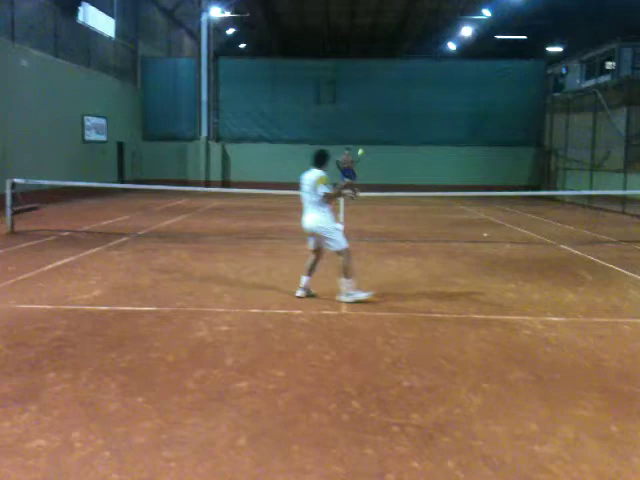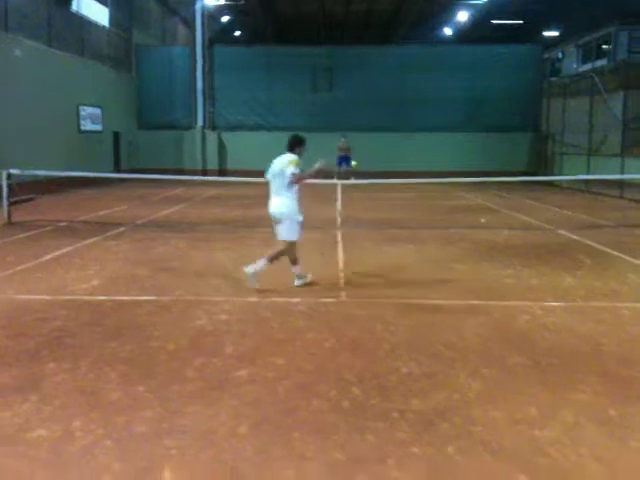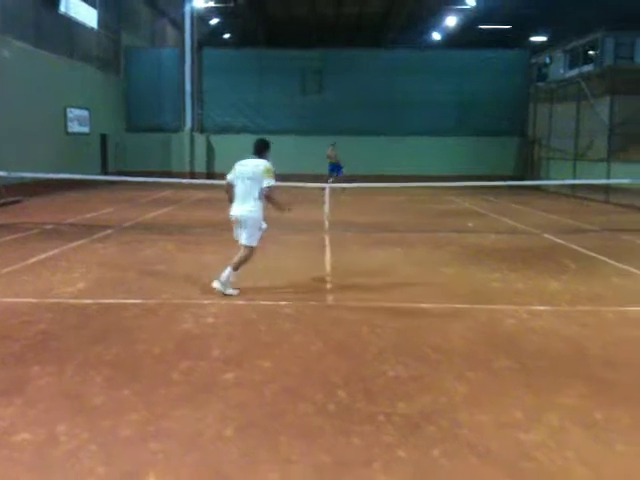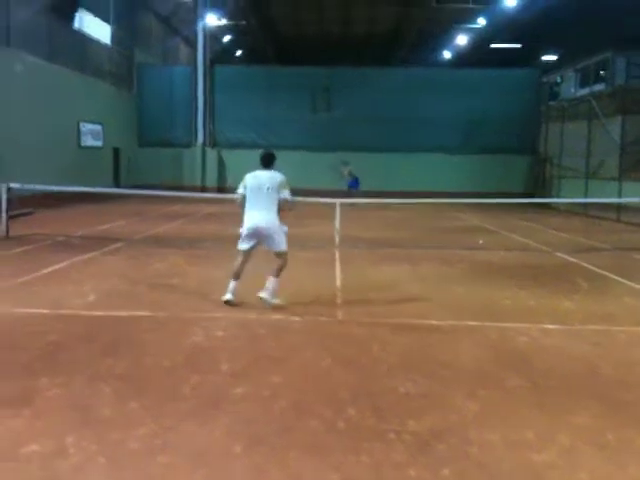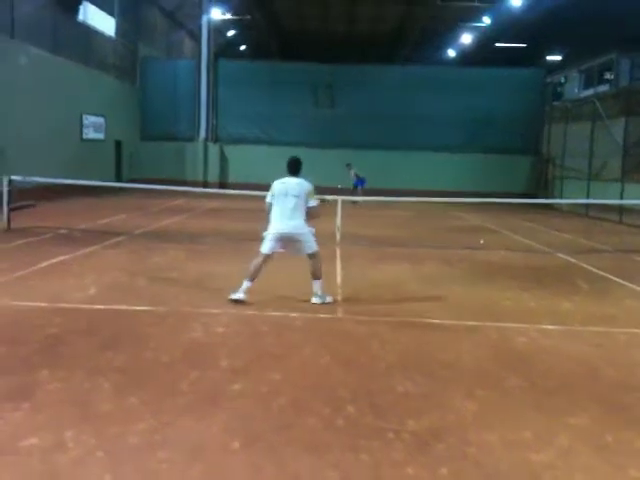
dt=0.3s
person 1, frame 1
left shoulder: (305, 176)
right shoulder: (320, 175)
right elbow: (327, 198)
left wrist: (340, 191)
right wrist: (343, 187)
left hip: (309, 222)
right hip: (323, 223)
left knee: (316, 253)
right knee: (345, 253)
left ankle: (303, 288)
right ankle: (349, 292)
person 1, frame 2
left shoulder: (278, 160)
right shoulder: (293, 159)
left elbow: (269, 180)
right elbow: (295, 178)
right wrist: (314, 171)
left hip: (275, 206)
right hip: (286, 209)
left knee: (288, 243)
right knee: (288, 246)
left ankle: (299, 276)
right ankle: (255, 270)
person 1, frame 3
left shoulder: (240, 164)
right shoulder: (266, 166)
left elbow: (227, 187)
right elbow: (267, 193)
right wrist: (278, 205)
left hip: (237, 211)
right hip: (252, 213)
left knee: (244, 247)
right knee: (247, 250)
left ankle: (225, 280)
right ankle: (224, 281)
person 1, frame 4
left shoulder: (249, 177)
right shoulder: (279, 178)
left elbow: (241, 201)
right elbow: (284, 205)
left hip: (250, 222)
right hip: (270, 222)
left knee: (242, 257)
right knee: (282, 257)
left ankle: (230, 292)
right ankle: (268, 292)
person 1, frame 5
left shoulder: (276, 184)
right shoulder: (307, 186)
left elbow: (269, 208)
right elbow: (312, 212)
right wrist: (301, 215)
left hip: (277, 227)
right hip: (299, 228)
left knee: (262, 258)
right knee: (314, 257)
left ankle: (242, 292)
right ankle: (318, 295)
